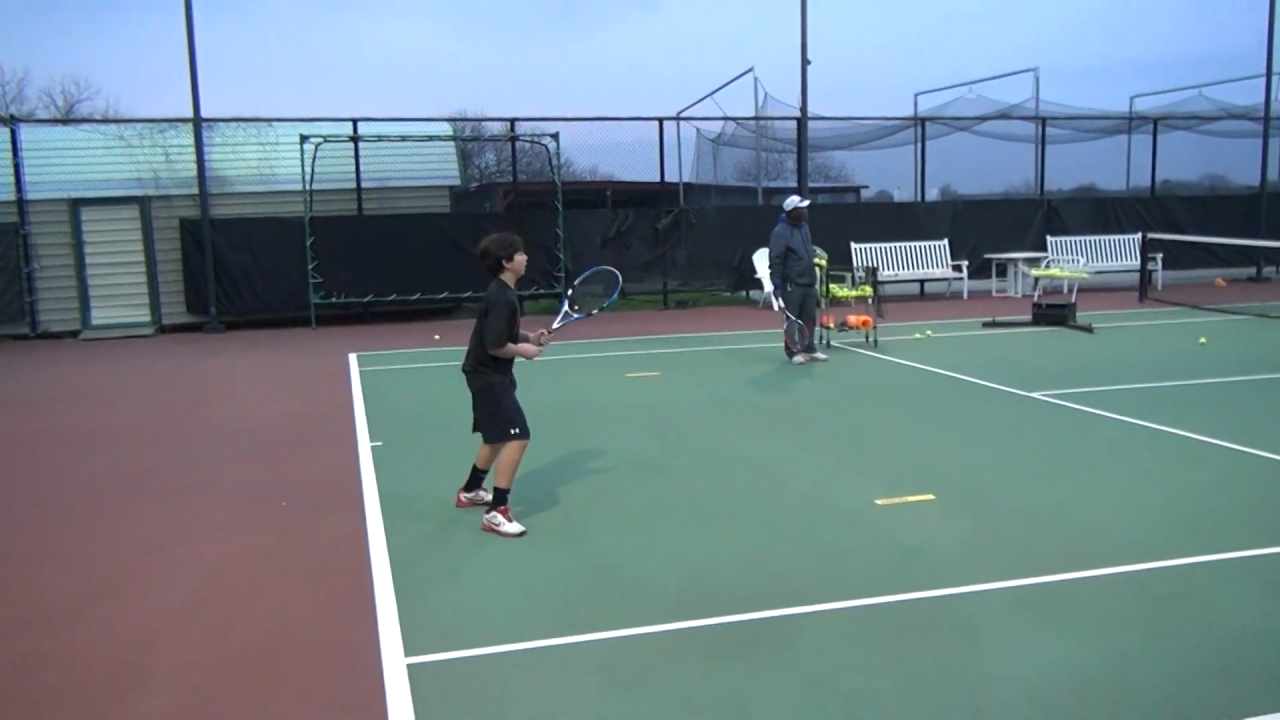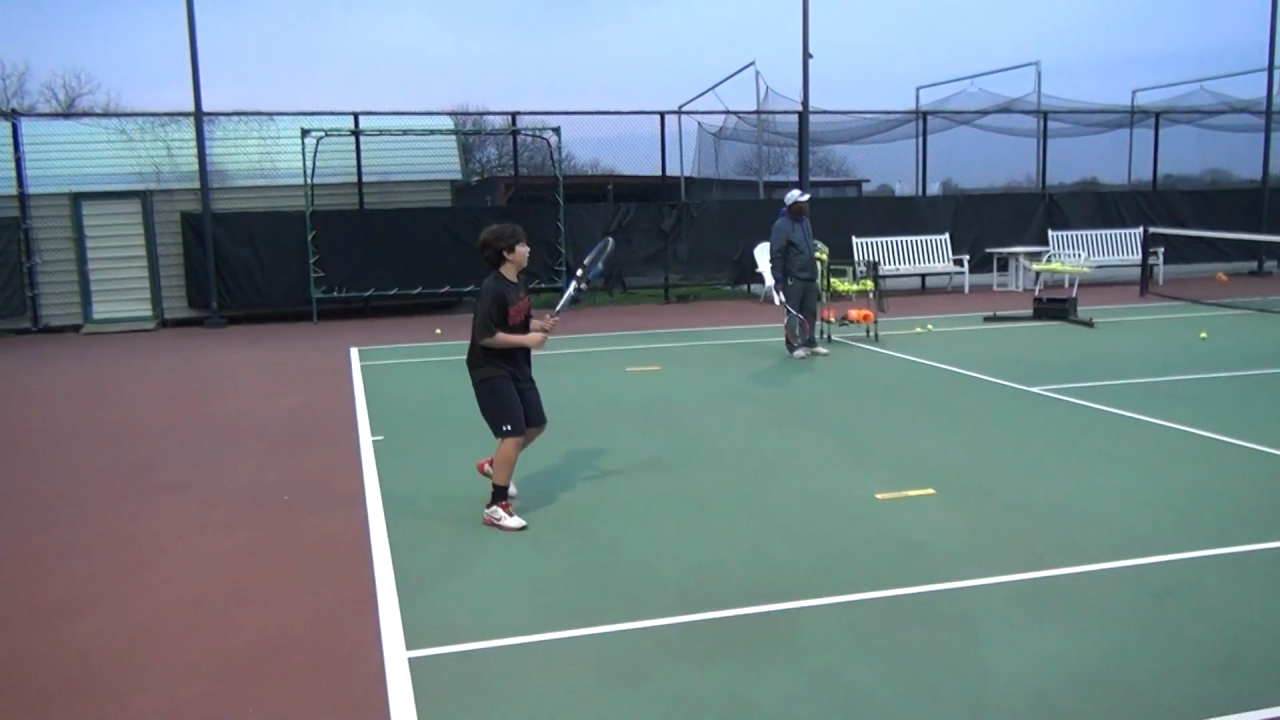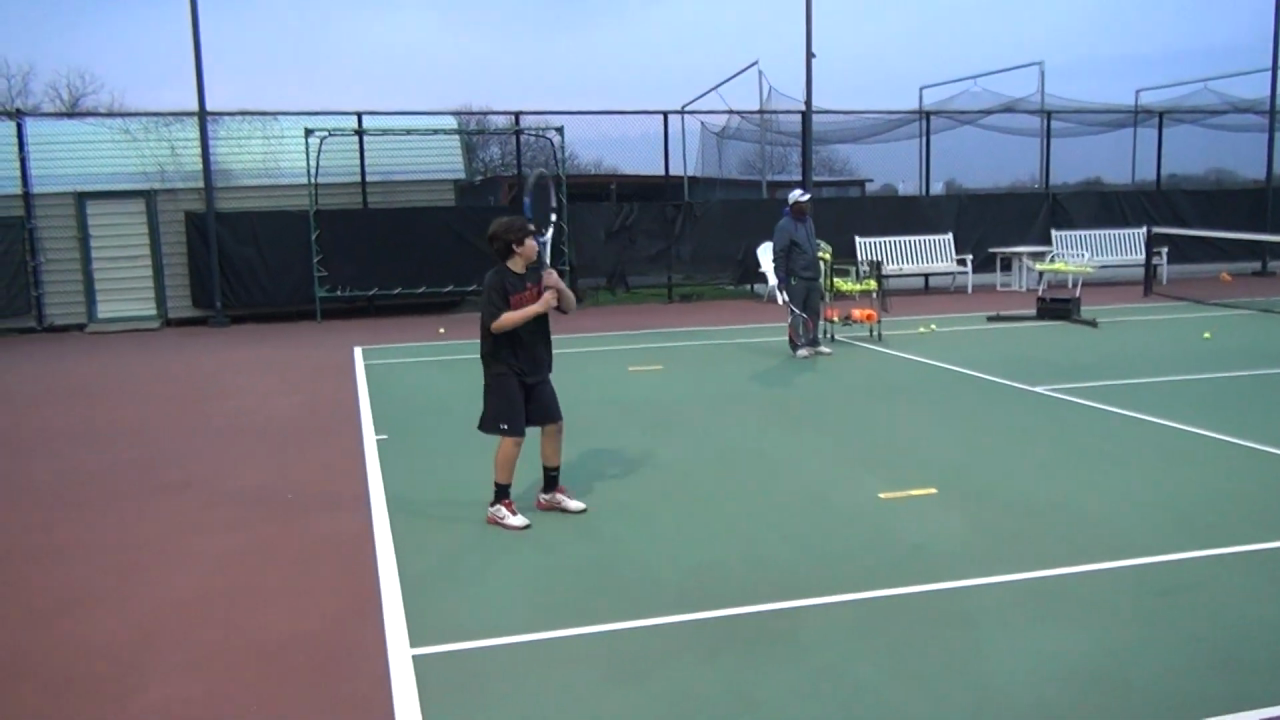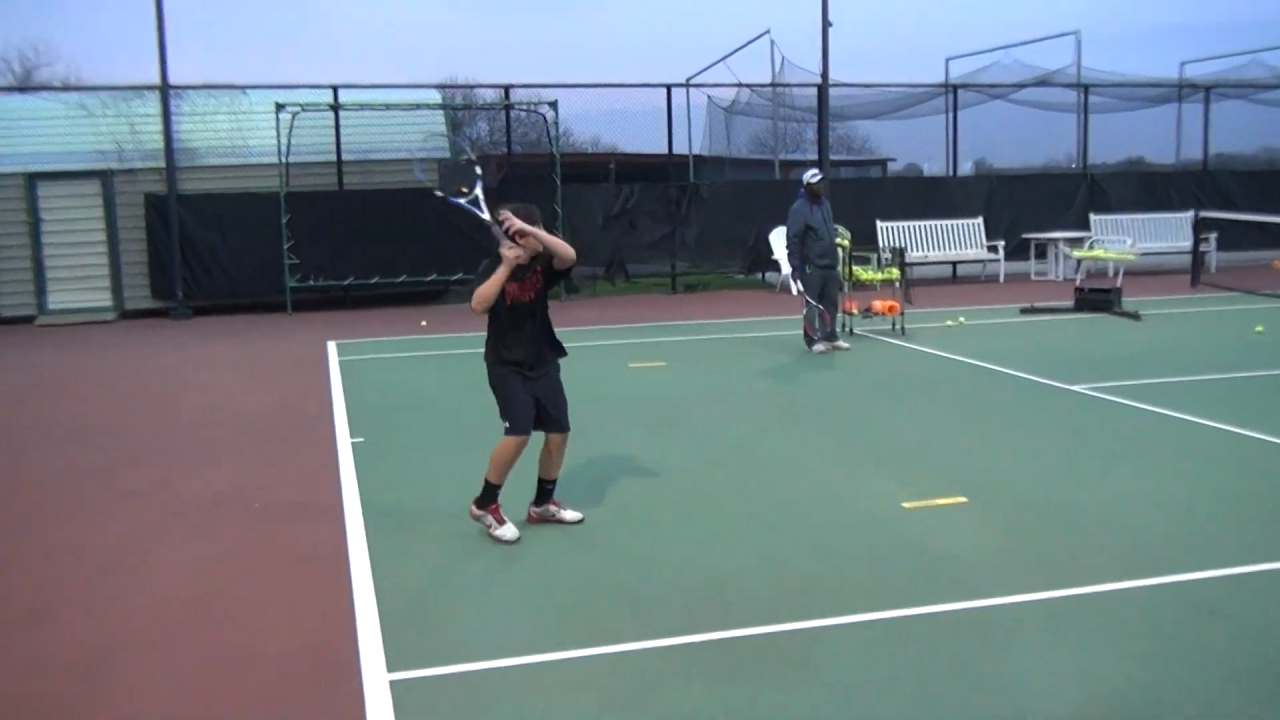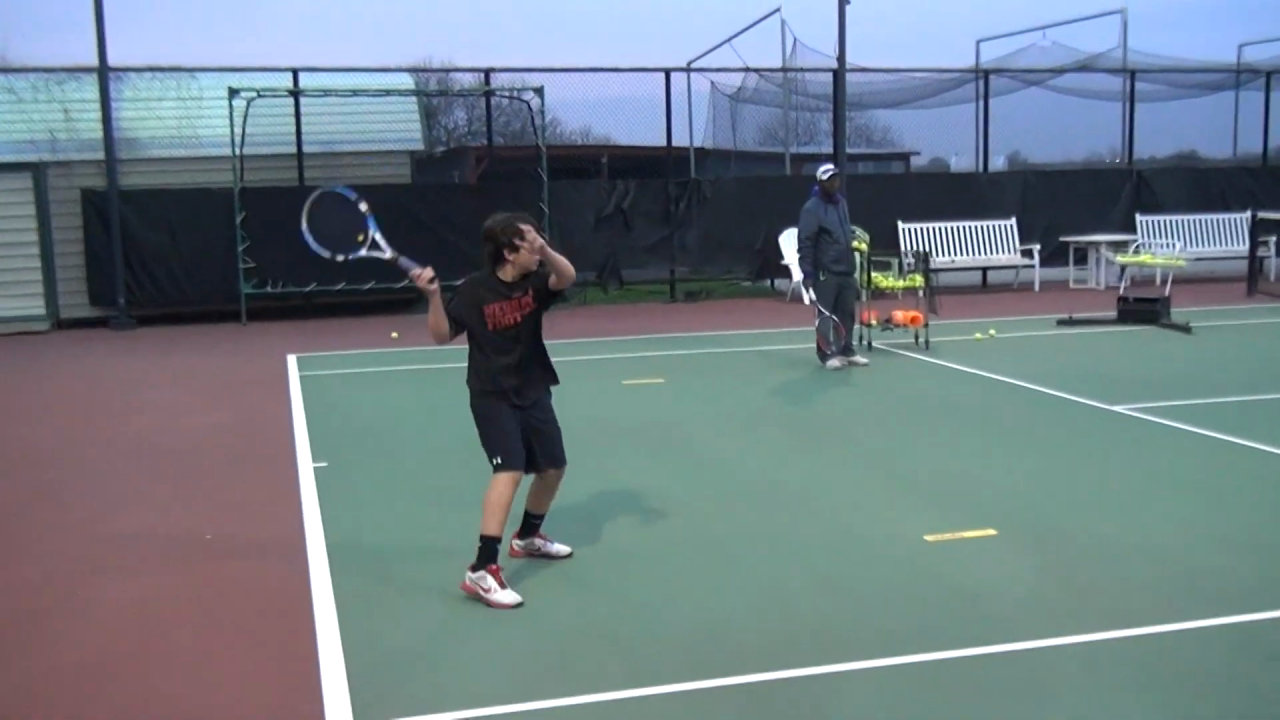
dt=0.2s
person 1, frame 1
left shoulder: (507, 293)
right shoulder: (501, 298)
right elbow: (496, 346)
left wrist: (531, 337)
right wrist: (523, 350)
left hip: (494, 375)
right hip: (488, 376)
left knee: (499, 435)
right knee: (518, 437)
left ankle: (470, 491)
right ankle: (495, 511)
person 1, frame 2
left shoulder: (519, 285)
right shoulder: (492, 289)
right elbow: (486, 337)
left wrist: (541, 327)
right wrist: (526, 341)
left hip: (518, 369)
right hip: (491, 371)
left knee: (535, 425)
right knee: (513, 434)
left ankle: (493, 465)
right ankle: (496, 506)
person 1, frame 3
left shoulder: (538, 276)
right shoulder: (495, 279)
left elbow: (569, 306)
right elbow: (498, 324)
left wrist: (559, 287)
right wrist: (538, 307)
left hip: (536, 364)
right hip: (502, 368)
left knee: (553, 423)
right knee: (513, 434)
left ankle: (551, 491)
right ankle: (499, 504)
person 1, frame 4
left shoulder: (543, 261)
right shoulder: (497, 265)
left elbow: (569, 255)
right elbow: (479, 306)
left wrist: (530, 229)
right wrist: (506, 266)
left hip: (544, 361)
right hip: (507, 364)
left knee: (559, 431)
right knee: (518, 433)
left ankle: (542, 503)
right ankle: (485, 503)
person 1, frame 5
left shoulder: (536, 281)
right shoulder: (475, 289)
left elbow: (568, 277)
right elbow: (442, 334)
left wrist: (545, 249)
right wrist: (434, 295)
left hip: (532, 392)
right hip: (491, 395)
left knee: (553, 467)
right knee: (509, 470)
left ankle: (528, 536)
person 2, frame 1
left shoulder: (804, 227)
right shoulder: (780, 232)
right elbow: (775, 261)
right wrist: (777, 285)
left hip: (809, 283)
right hip: (792, 285)
left knee: (809, 319)
left ankle: (809, 349)
right ankle: (793, 352)
person 2, frame 2
left shoulder: (805, 221)
right shoulder: (781, 226)
right elbow: (776, 255)
left wrist: (816, 252)
right wrist: (778, 279)
left hip: (810, 277)
right hip: (793, 279)
left knee: (810, 312)
left ankle: (810, 343)
right ankle: (793, 346)
person 2, frame 3
left shoulder: (808, 221)
right shoulder: (784, 226)
right elbow: (779, 254)
left wrist: (819, 252)
right wrist: (781, 279)
left hip: (813, 277)
right hip: (796, 279)
left knee: (813, 312)
left ankle: (813, 342)
right ankle: (797, 345)
person 2, frame 4
left shoulder: (825, 204)
right shoulder: (799, 209)
right elbow: (793, 240)
left wrist: (838, 237)
right wrist: (795, 267)
left hip: (831, 264)
right hip: (811, 267)
left knee: (831, 303)
left ankle: (830, 337)
right ankle: (812, 340)
person 2, frame 5
left shoulder: (842, 203)
right shoulder: (812, 208)
right elbow: (805, 243)
left wrist: (855, 241)
right wrist: (808, 273)
left hip: (847, 271)
right hip: (825, 273)
left knee: (847, 313)
left ankle: (847, 351)
right ankle: (827, 354)
